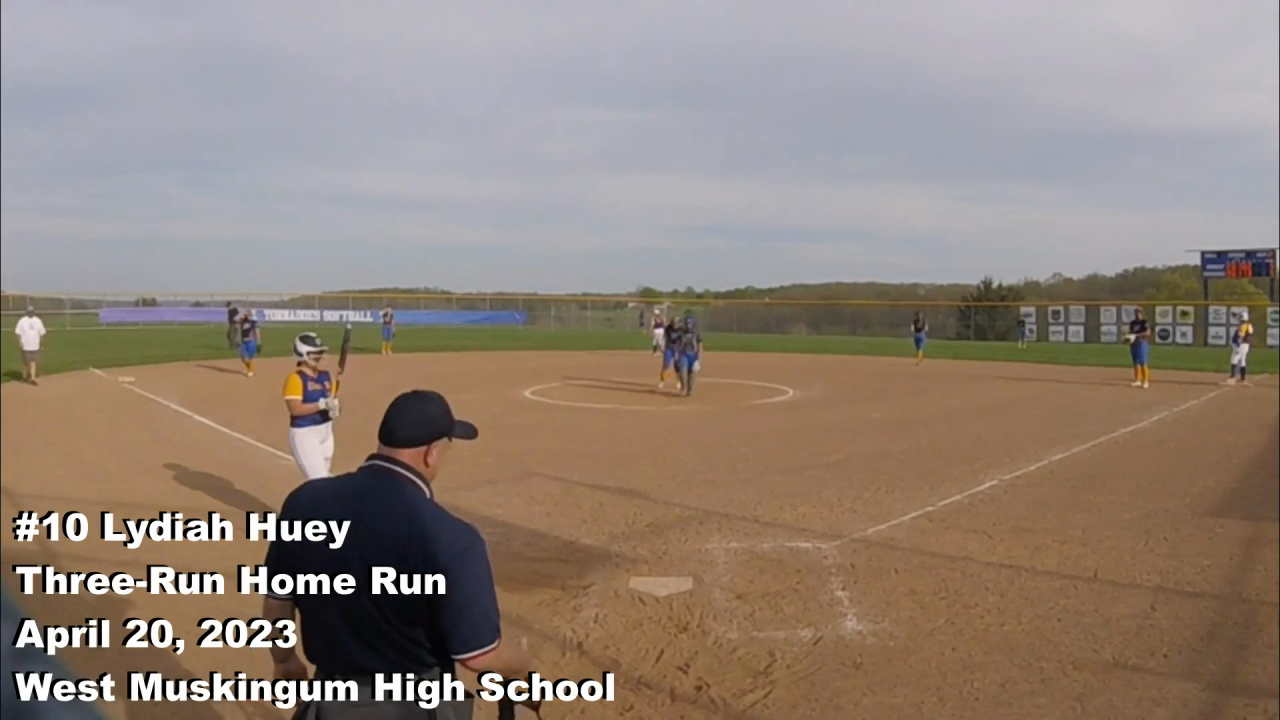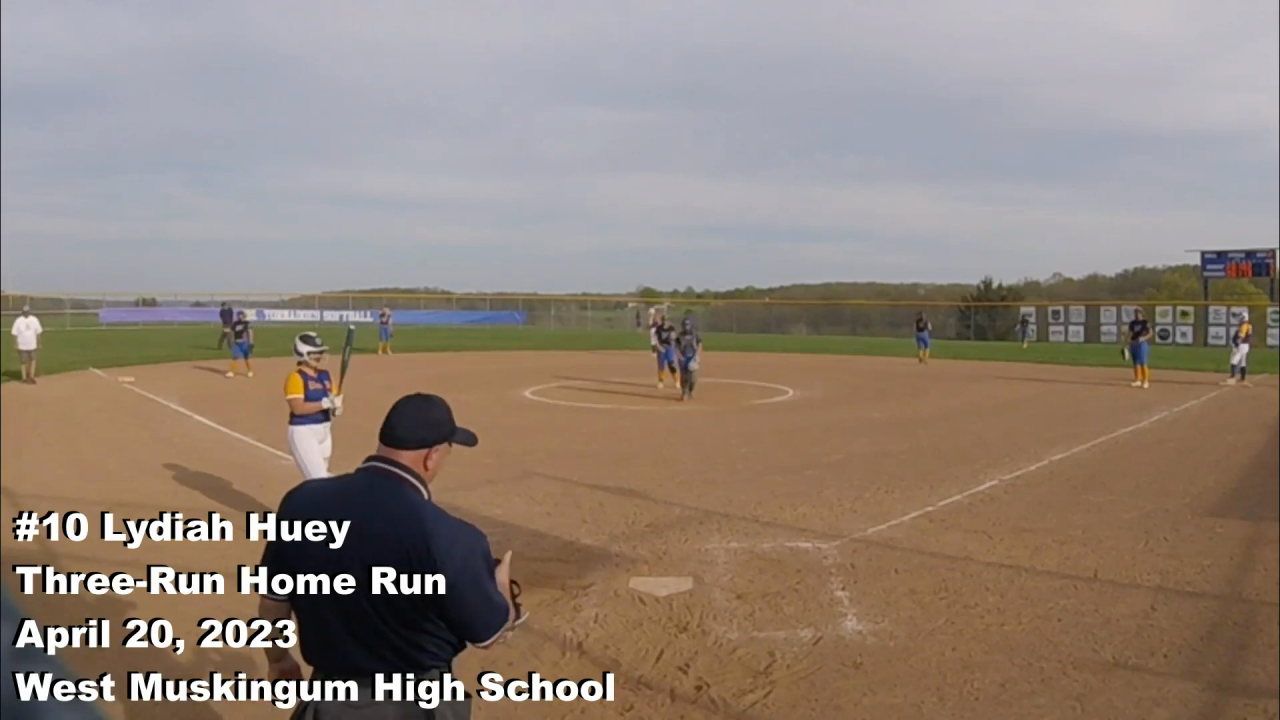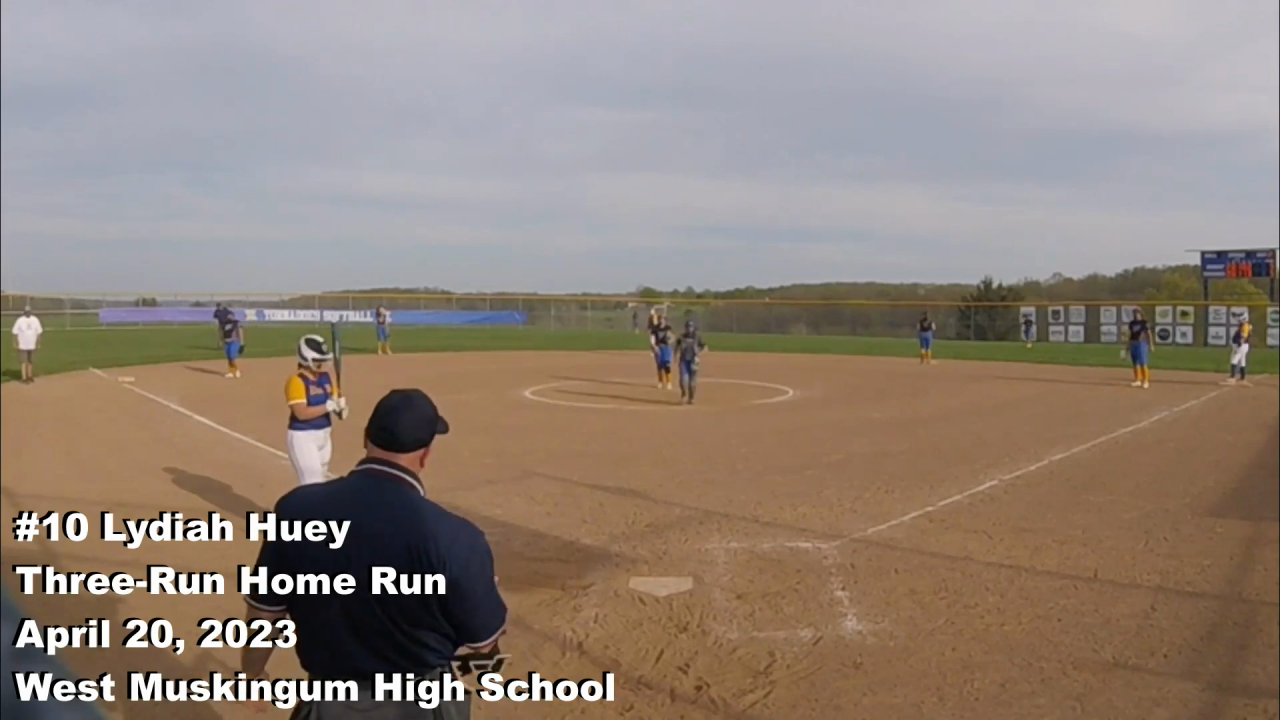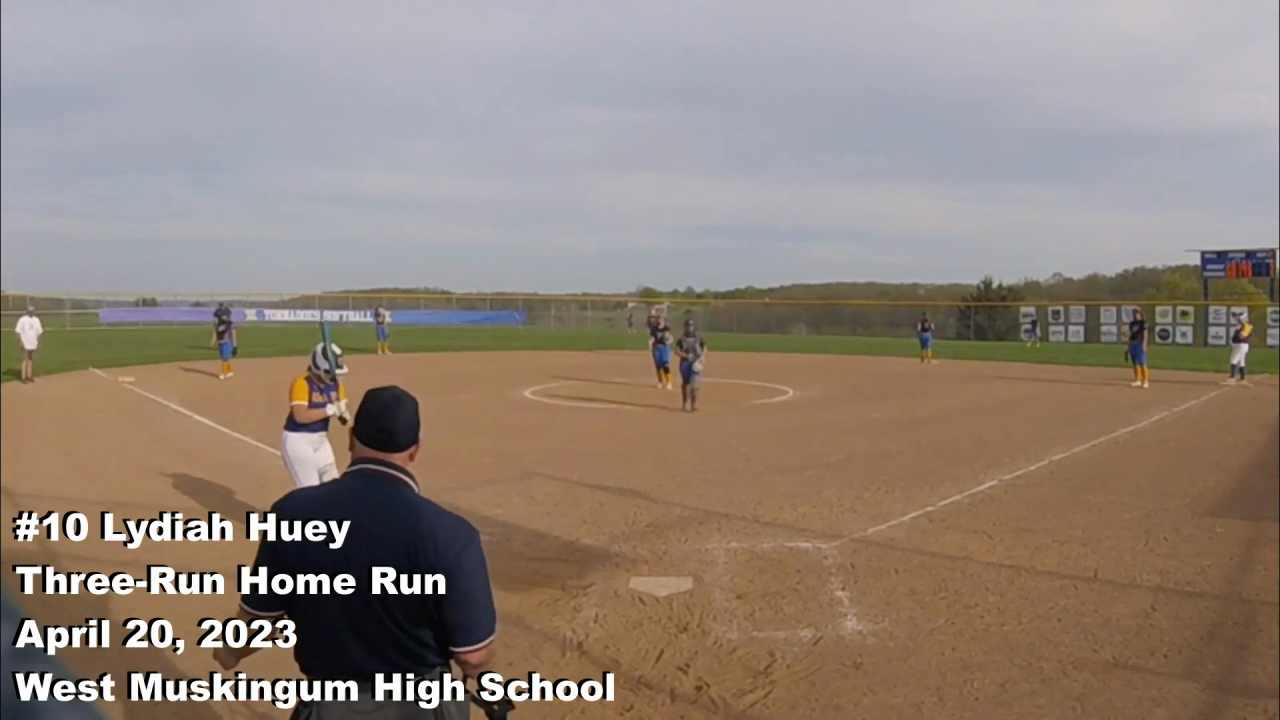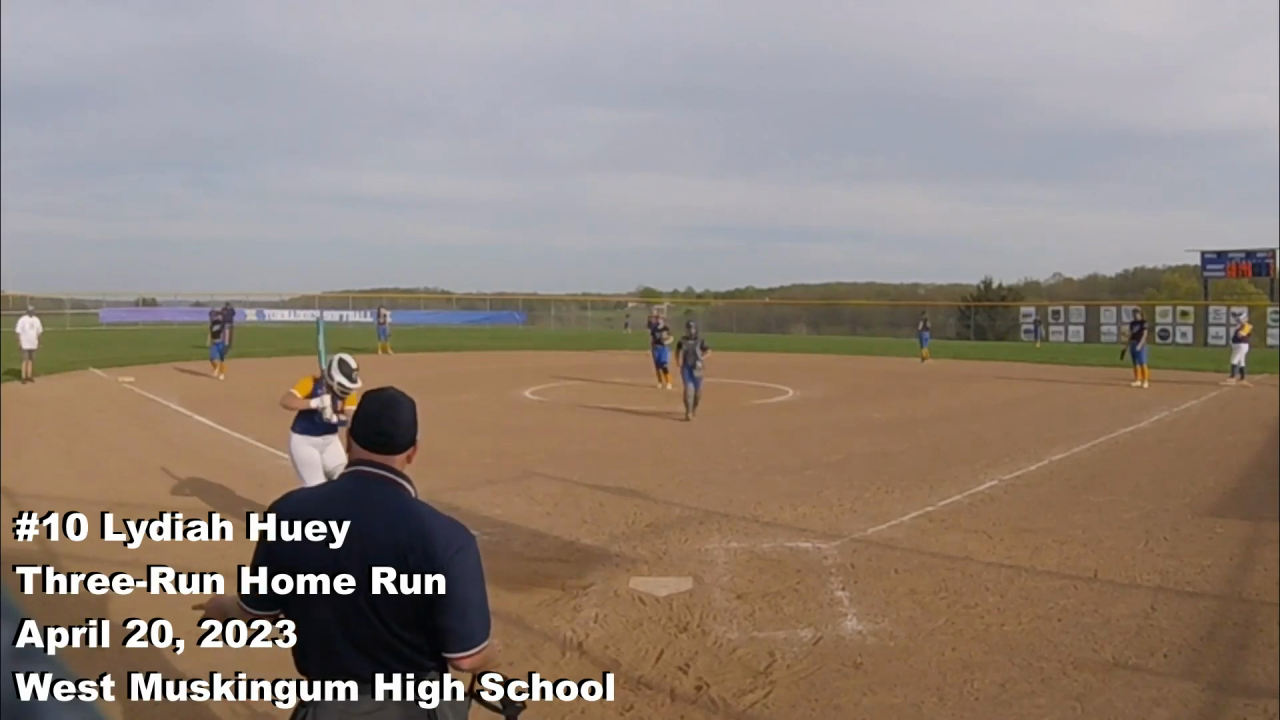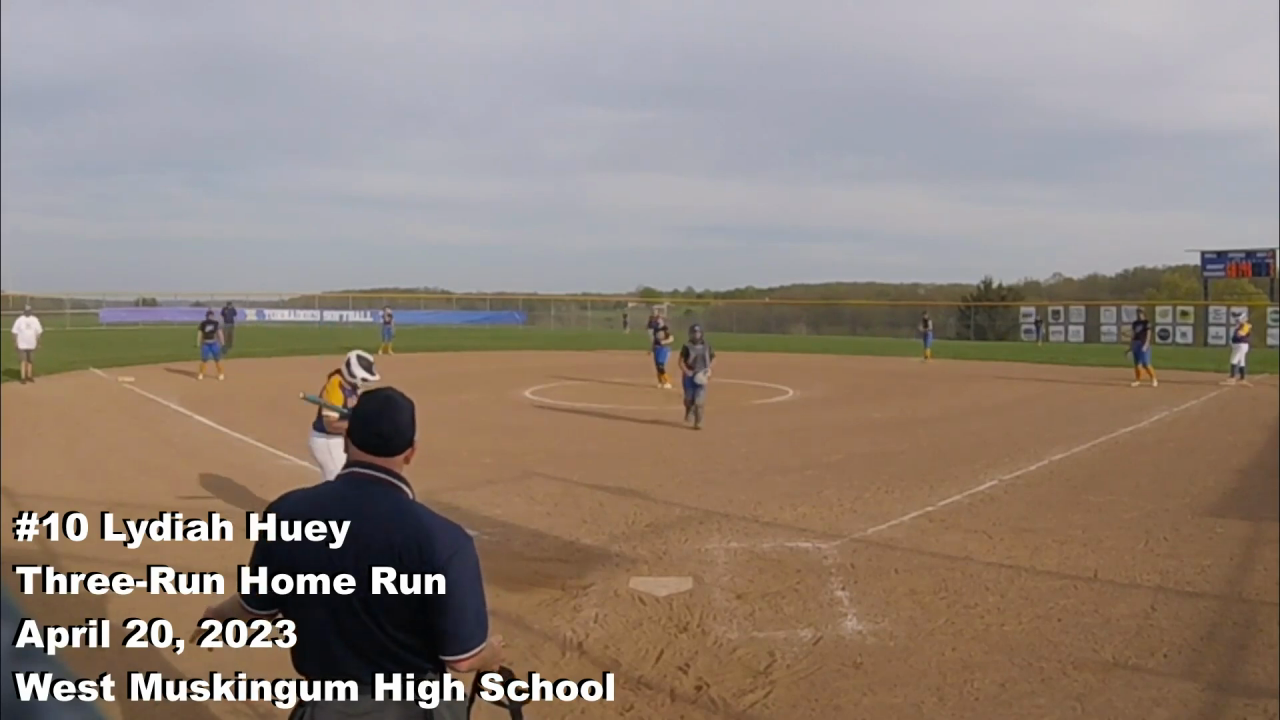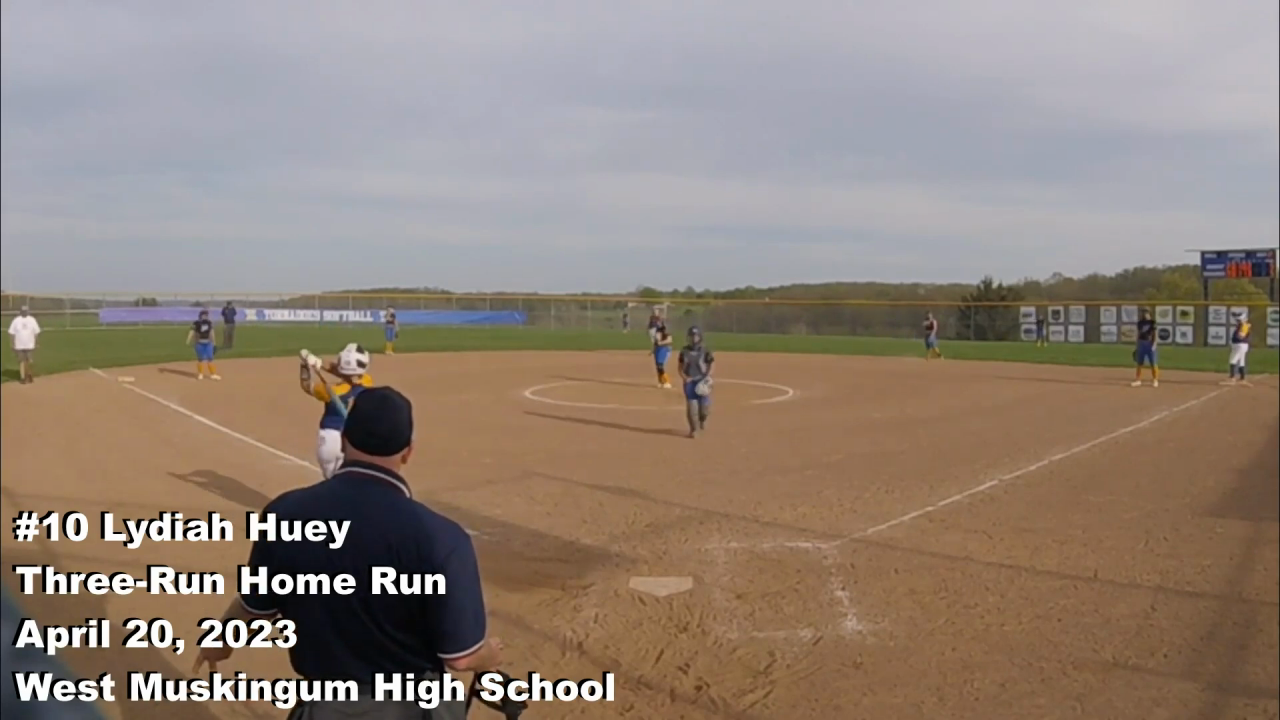
dt=0.4s
person 1, frame 1
left shoulder: (305, 502)
right shoulder: (449, 537)
left elbow: (278, 600)
right elbow: (477, 655)
left wrist: (283, 657)
right wrist: (521, 664)
person 1, frame 2
left shoulder: (302, 503)
right shoulder: (450, 537)
left elbow: (274, 599)
right elbow: (489, 634)
left wrist: (278, 657)
right wrist: (502, 588)
person 1, frame 3
left shoulder: (298, 509)
right shoulder: (452, 536)
left elbow: (264, 611)
right elbow: (483, 641)
left wrist: (253, 673)
right wrist: (481, 590)
person 1, frame 4
left shoulder: (293, 513)
right shoulder: (448, 532)
left elbow: (259, 617)
right elbow: (473, 652)
left wrist: (232, 651)
right wrist: (472, 670)
person 1, frame 5
left shoulder: (290, 514)
right shoulder: (443, 536)
left elbow: (255, 612)
right elbow: (465, 656)
left wrist: (221, 607)
right wrist: (488, 659)
person 1, frame 6
left shoulder: (289, 514)
right shoulder: (441, 539)
left elbow: (254, 608)
right elbow: (461, 657)
left wrist: (218, 615)
right wrist: (490, 654)
person 1, frame 7
left shoulder: (287, 514)
right shoulder: (437, 536)
left elbow: (254, 607)
right elbow: (459, 655)
left wrist: (222, 639)
right wrist: (488, 656)
